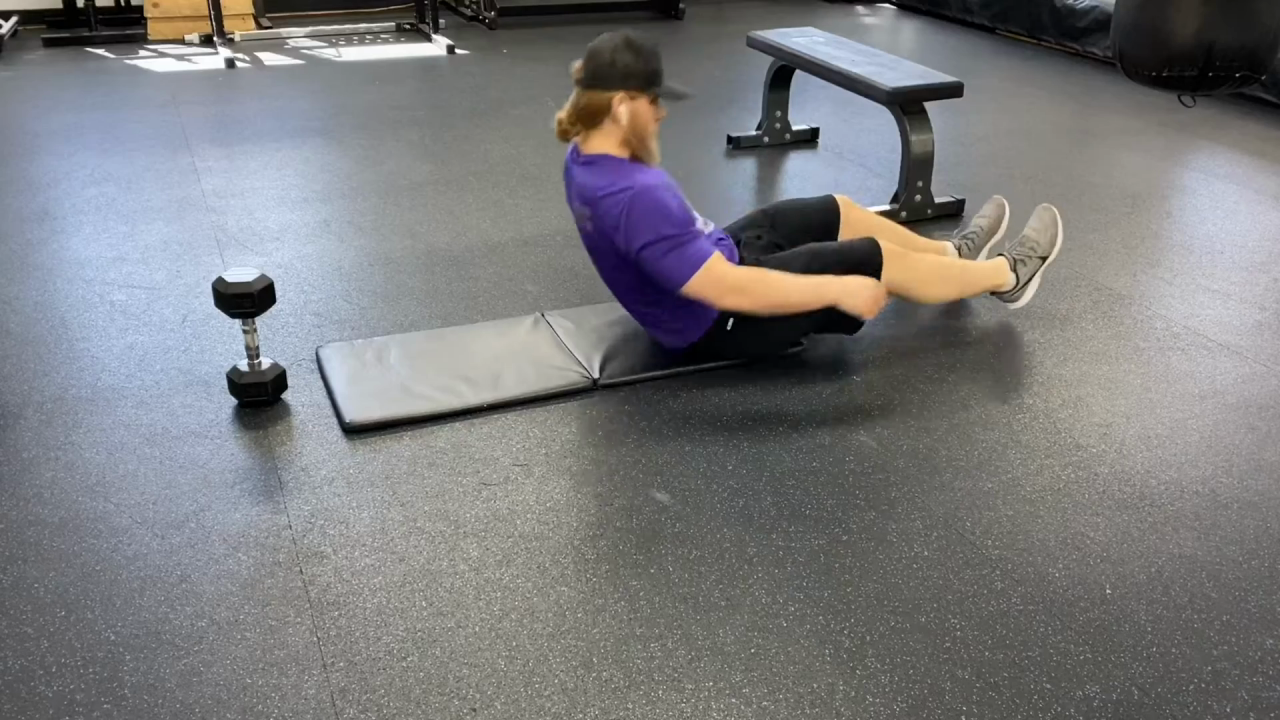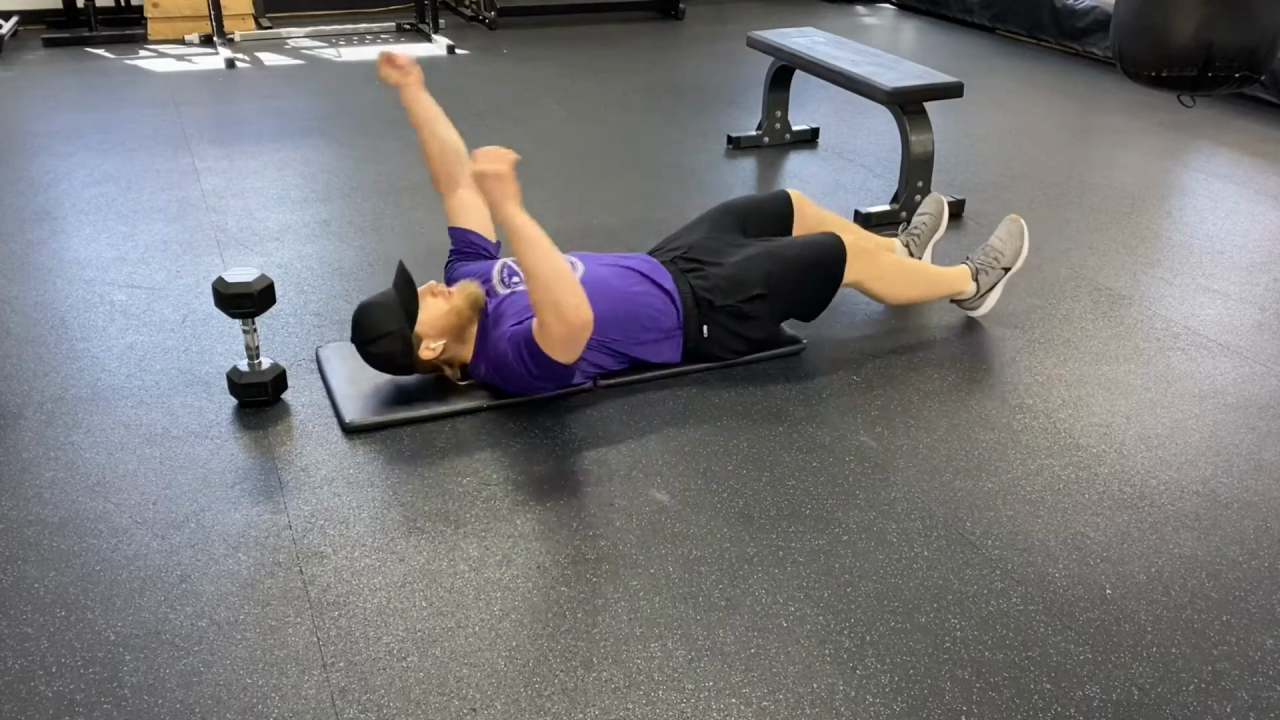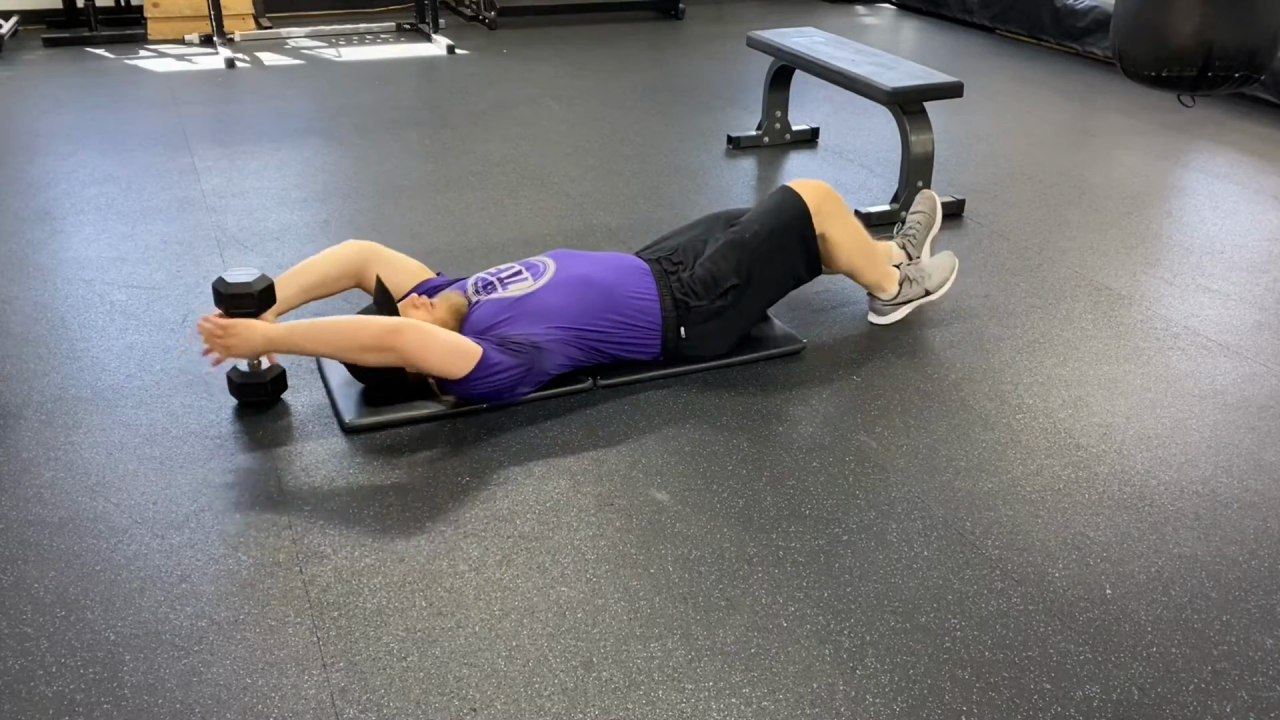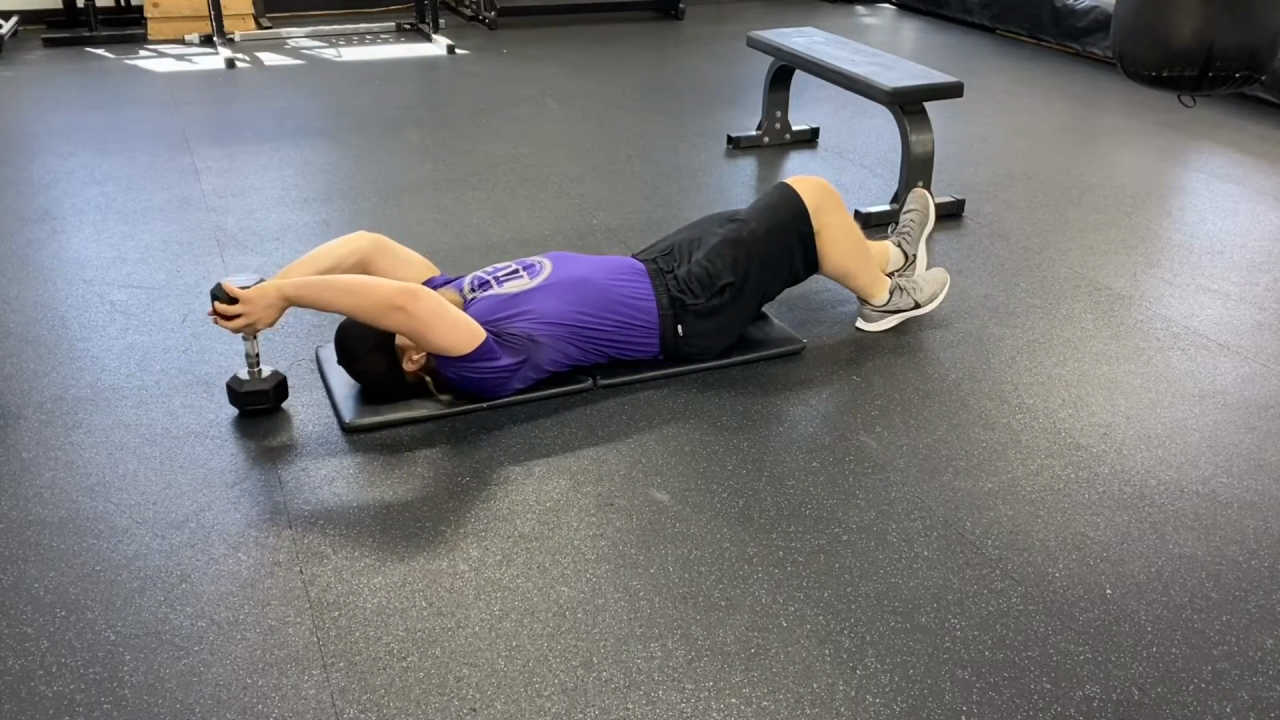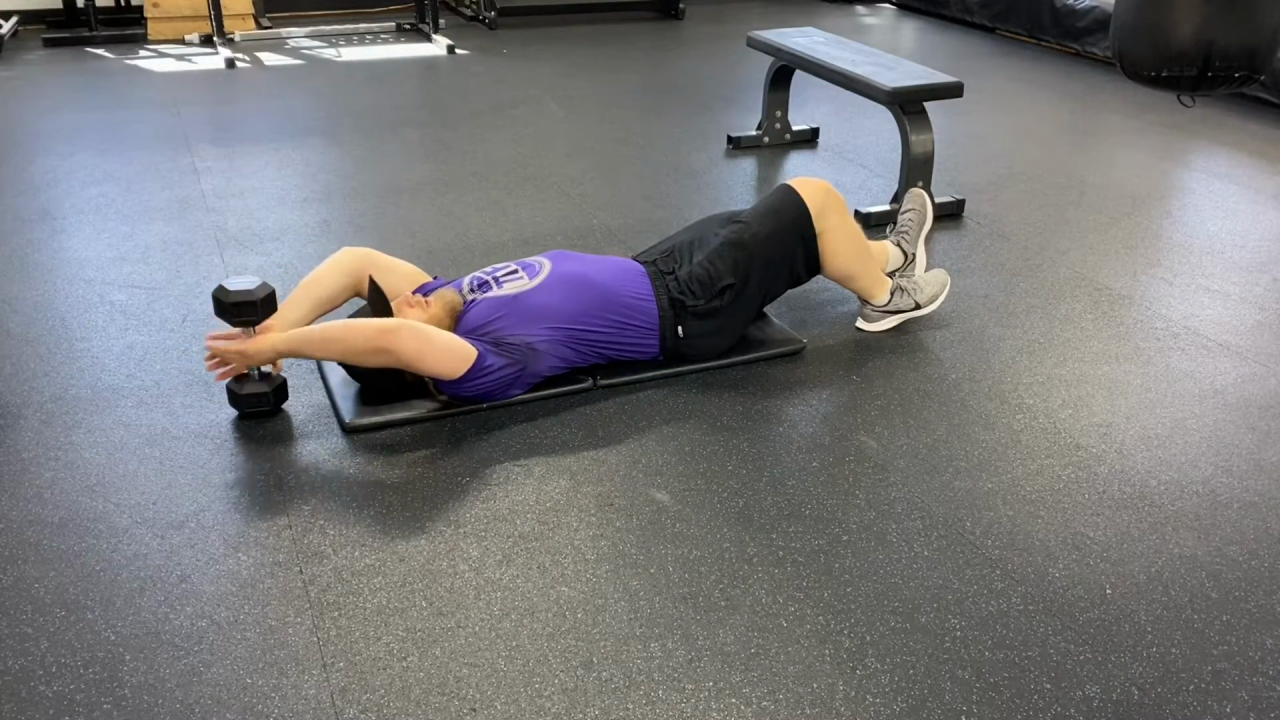
dt=1s
person 1, frame 1
left shoulder: (588, 155)
right shoulder: (635, 199)
right elbow: (729, 291)
right wrist: (838, 290)
right hip: (717, 322)
left knee: (842, 210)
right knee: (873, 259)
left ankle: (951, 253)
right ankle: (1006, 276)
person 1, frame 2
left shoulder: (469, 277)
right shoulder: (510, 355)
left elbow: (460, 182)
right elbow: (572, 320)
left wrist: (412, 93)
right wrist: (511, 205)
left hip: (663, 270)
right hip: (698, 315)
left knee: (790, 205)
right knee: (840, 256)
left ankle: (900, 250)
right ankle: (968, 285)
person 1, frame 3
left shoulder: (453, 301)
right shoulder: (485, 367)
left elbow: (363, 254)
right elbow: (395, 341)
left wrist: (265, 299)
right wrist: (268, 334)
left hip: (650, 272)
right hip: (688, 315)
left knee: (771, 219)
right knee: (812, 200)
left ankle: (891, 254)
right ankle: (891, 290)
person 1, frame 4
left shoulder: (450, 299)
right shoulder: (477, 365)
left elbow: (368, 248)
right elbow: (403, 294)
left wrist: (270, 285)
right wrist: (282, 293)
left hip: (650, 271)
right hip: (684, 313)
left knee: (774, 219)
right knee: (809, 197)
left ankle: (885, 255)
right ankle: (884, 296)
person 1, frame 5
left shoulder: (451, 301)
right shoulder: (479, 366)
left elbow: (356, 260)
right elbow: (389, 340)
left wrist: (274, 322)
right wrist: (274, 345)
left hip: (651, 272)
right hip: (684, 313)
left knee: (771, 221)
right knee: (812, 199)
left ankle: (884, 255)
right ankle: (885, 296)
